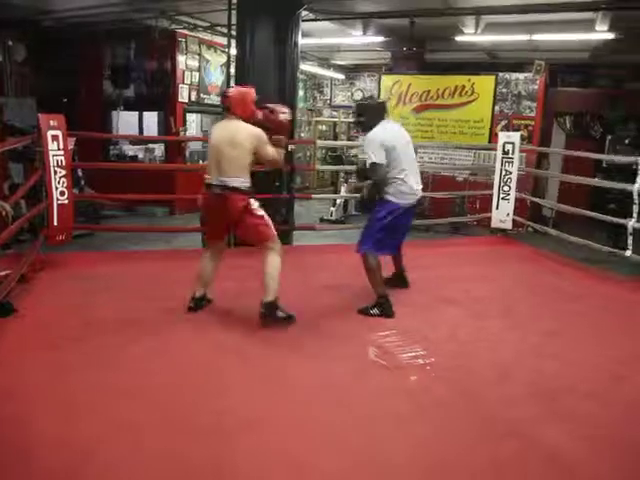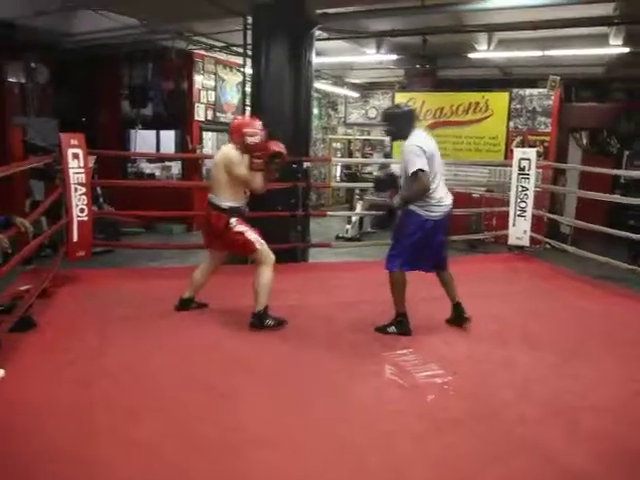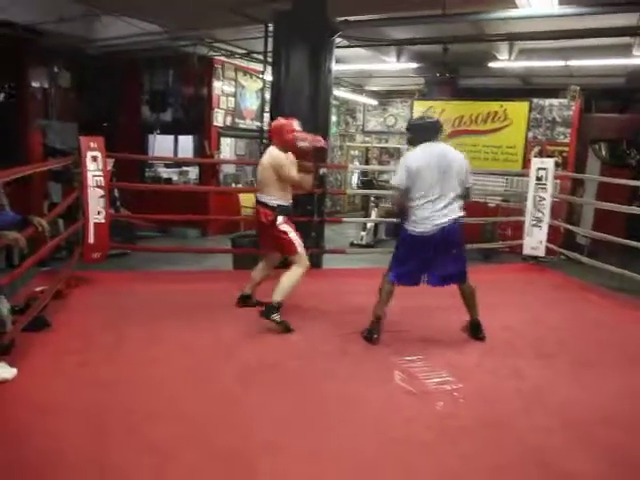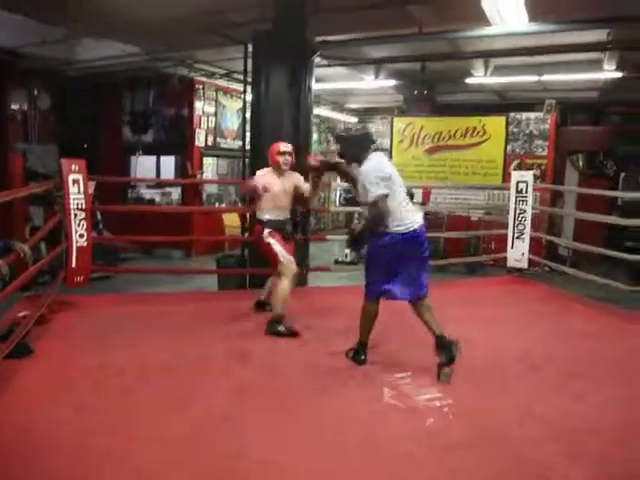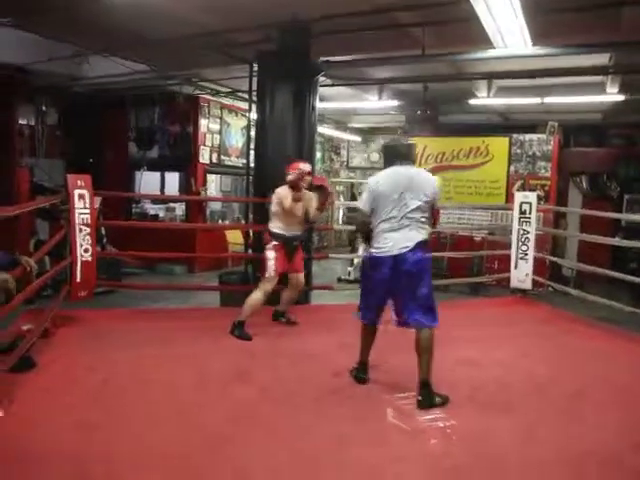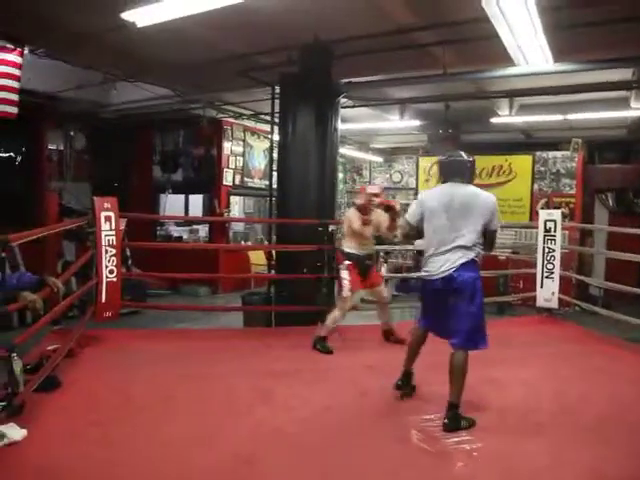
dt=0.5s
person 1, frame 1
left shoulder: (374, 137)
right shoulder: (397, 129)
left elbow: (379, 177)
left wrist: (367, 193)
left hip: (395, 198)
right hip: (410, 194)
left knee: (368, 248)
right knee: (389, 240)
left ankle: (383, 303)
right ankle: (400, 276)
person 1, frame 2
left shoulder: (412, 145)
right shoulder: (421, 138)
left elbow: (422, 185)
left wrist: (397, 201)
right wrist: (397, 185)
left hip: (422, 213)
right hip: (438, 211)
left knee: (396, 263)
right knee: (438, 263)
left ankle: (401, 321)
right ankle: (457, 310)
person 1, frame 3
left shoulder: (409, 159)
right shoulder: (458, 157)
left elbow: (398, 200)
right elbow: (465, 195)
left wrist: (406, 218)
left hip: (418, 229)
right hip: (450, 225)
left knee: (393, 275)
right knee: (460, 276)
left ankle: (375, 328)
right ankle: (475, 325)
person 1, frame 4
left shoulder: (369, 170)
right shoulder: (376, 159)
left elbow: (379, 212)
left wrist: (360, 232)
right wrist: (343, 169)
left hip: (392, 234)
right hip: (414, 229)
left knee: (373, 294)
right knee: (416, 294)
left ankle: (361, 349)
right ankle: (441, 339)
person 1, frame 5
left shoulder: (376, 181)
right shoulder: (429, 180)
left elbow: (362, 222)
right elbow: (433, 219)
left hip: (381, 254)
right hip: (414, 253)
left knee: (371, 314)
right knee: (423, 322)
left ankle: (362, 368)
right ankle: (425, 390)
person 1, frame 6
left shoulder: (427, 196)
right shoulder: (486, 199)
left elbow: (405, 231)
right elbow: (489, 244)
left hip: (431, 272)
right hip: (464, 273)
left knee: (424, 323)
right knee: (462, 343)
left ankle: (406, 376)
right ankle: (452, 413)
person 2, frame 1
left shoulder: (216, 130)
right shoulder: (254, 133)
right elbow: (277, 162)
right wrist: (279, 135)
left hip: (213, 196)
right hip: (238, 200)
left knee: (212, 250)
right knee: (272, 247)
left ankle: (197, 299)
right ankle: (270, 306)
person 2, frame 2
left shoulder: (239, 155)
right shoulder: (231, 154)
left elbow: (257, 187)
right elbow: (256, 186)
left wrist: (267, 159)
right wrist: (258, 158)
left hip: (215, 214)
right hip: (227, 218)
left knee: (213, 260)
right knee: (267, 259)
left ankle: (186, 299)
right ankle: (260, 315)
person 2, frame 3
left shoulder: (279, 154)
right shoulder: (278, 157)
left elbow: (301, 182)
right elbow: (304, 185)
left wrist: (309, 159)
right wrist: (307, 161)
left hip: (267, 214)
right hip: (275, 216)
left knee: (271, 259)
right knee: (301, 263)
left ankle: (246, 296)
right ankle: (273, 307)
person 2, frame 4
left shoulder: (294, 177)
right shoulder: (263, 175)
left elbow: (308, 194)
right elbow: (250, 194)
left wrist: (316, 178)
right wrist: (253, 191)
left hip: (285, 227)
right hip: (267, 228)
left knee: (282, 268)
right knee: (289, 270)
left ankle: (263, 301)
right ankle: (276, 321)
person 2, frame 5
left shoulder: (309, 195)
right shoulder: (282, 191)
left elbow: (315, 217)
right elbow: (294, 212)
left wrist: (323, 199)
right wrist: (296, 190)
left hip: (295, 242)
right hip: (276, 242)
left knee: (299, 283)
right knee: (267, 287)
left ankle: (279, 312)
right ankle: (238, 324)
person 2, frame 6
left shoulder: (379, 214)
right shoulder: (352, 213)
left elbow: (389, 235)
right elbow: (365, 233)
left wrist: (393, 217)
right wrist: (364, 213)
left hip: (368, 260)
right hip: (350, 261)
left knee: (384, 298)
right knee: (345, 305)
left ankle: (388, 332)
right ankle: (320, 339)
